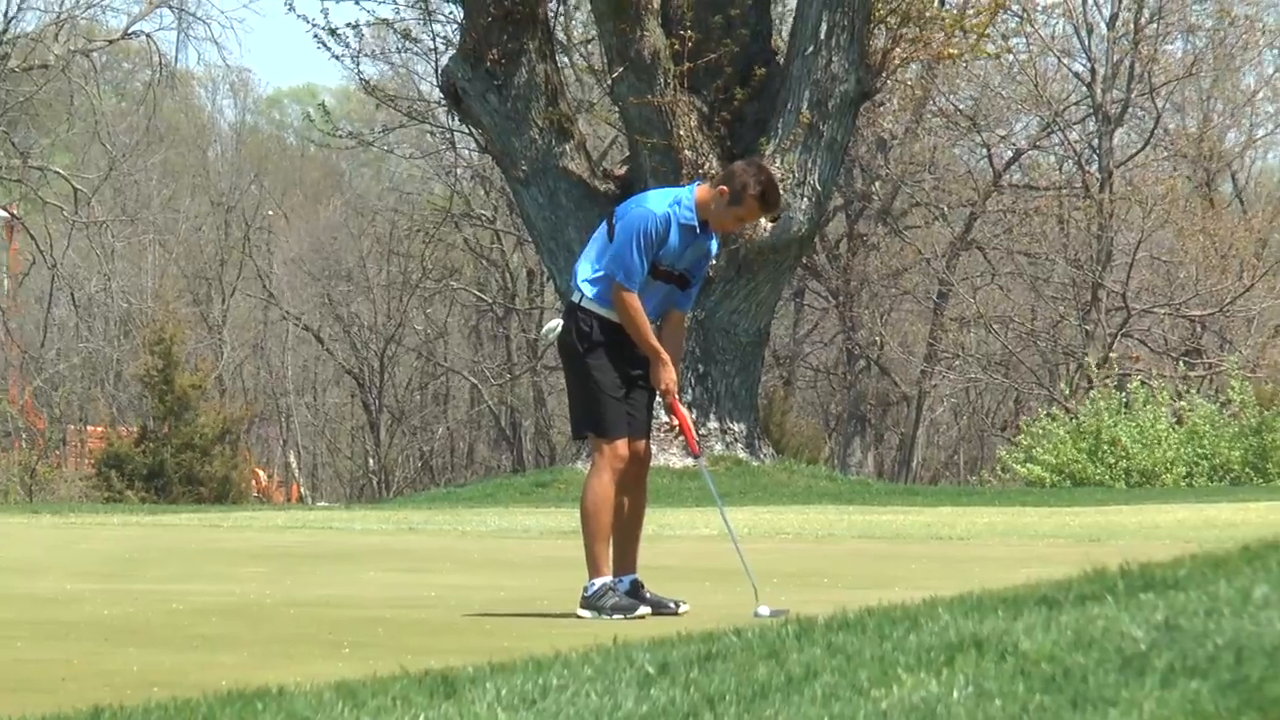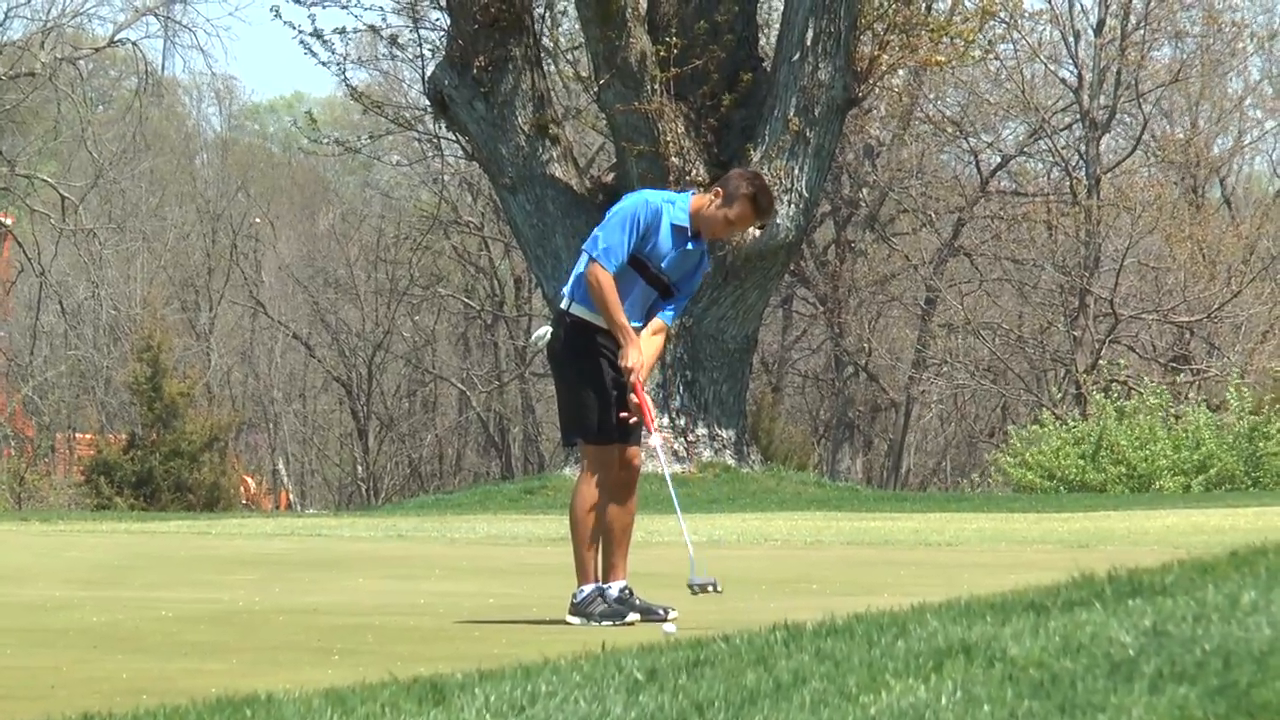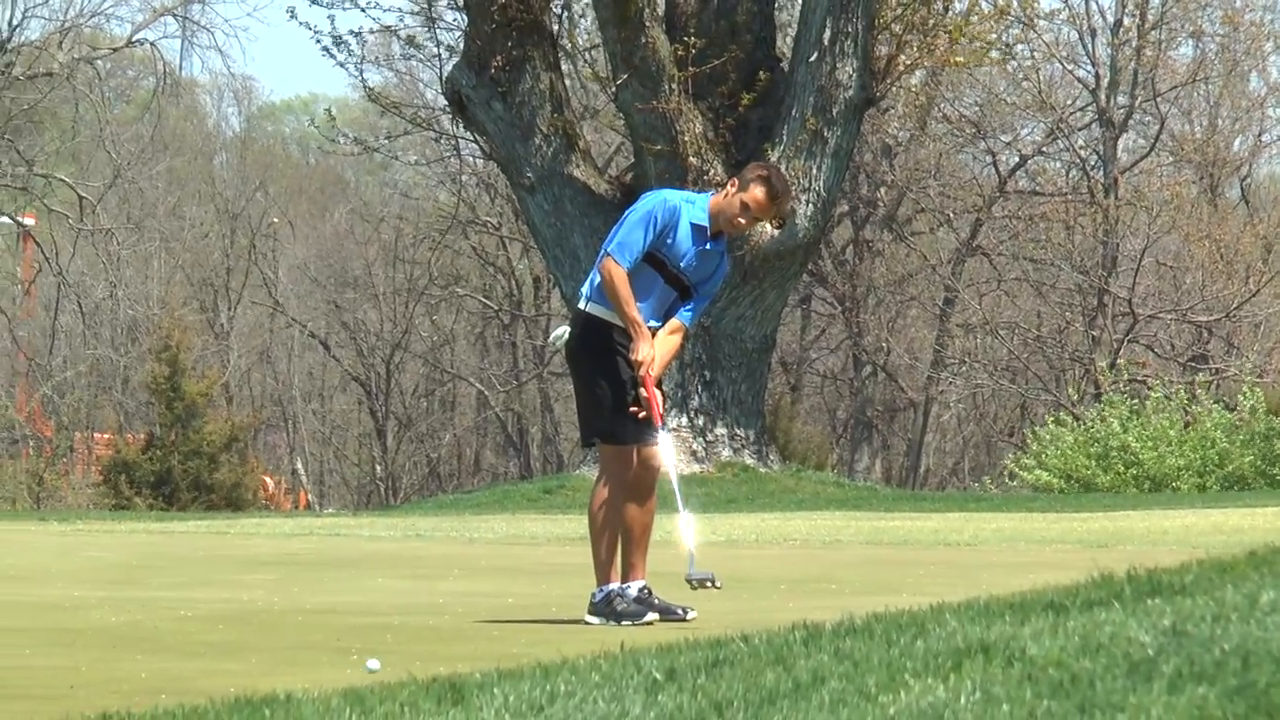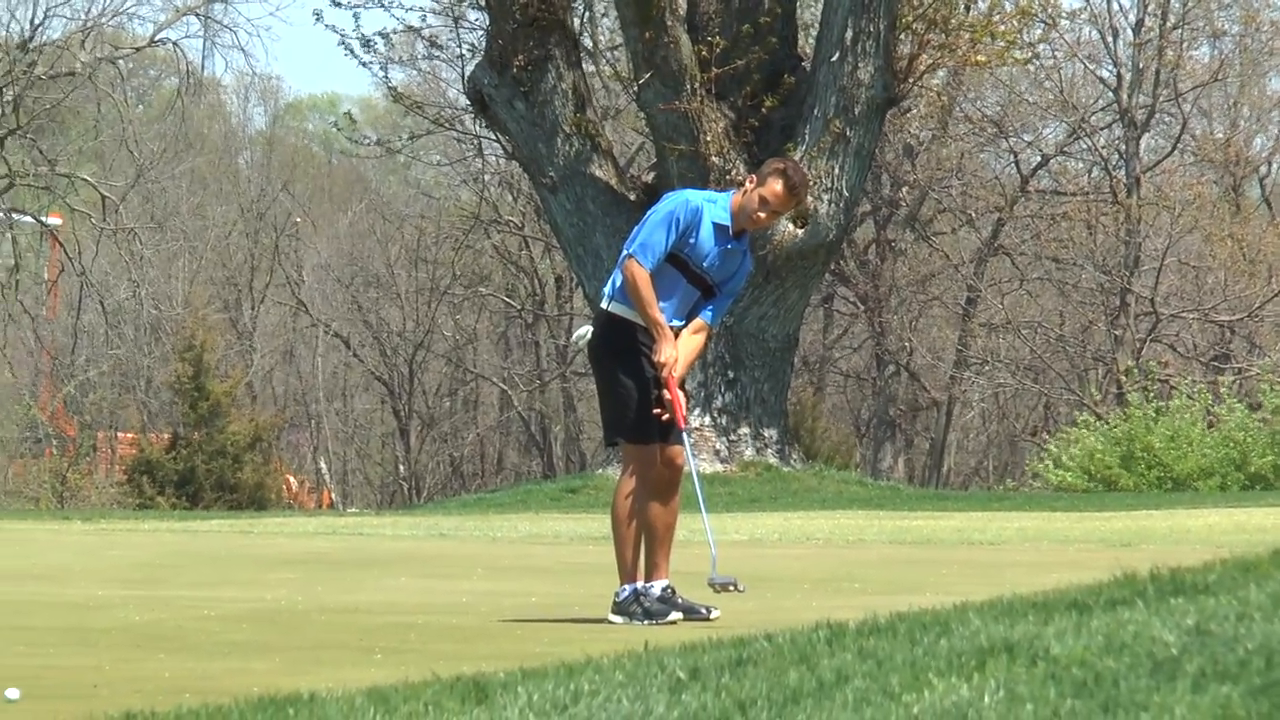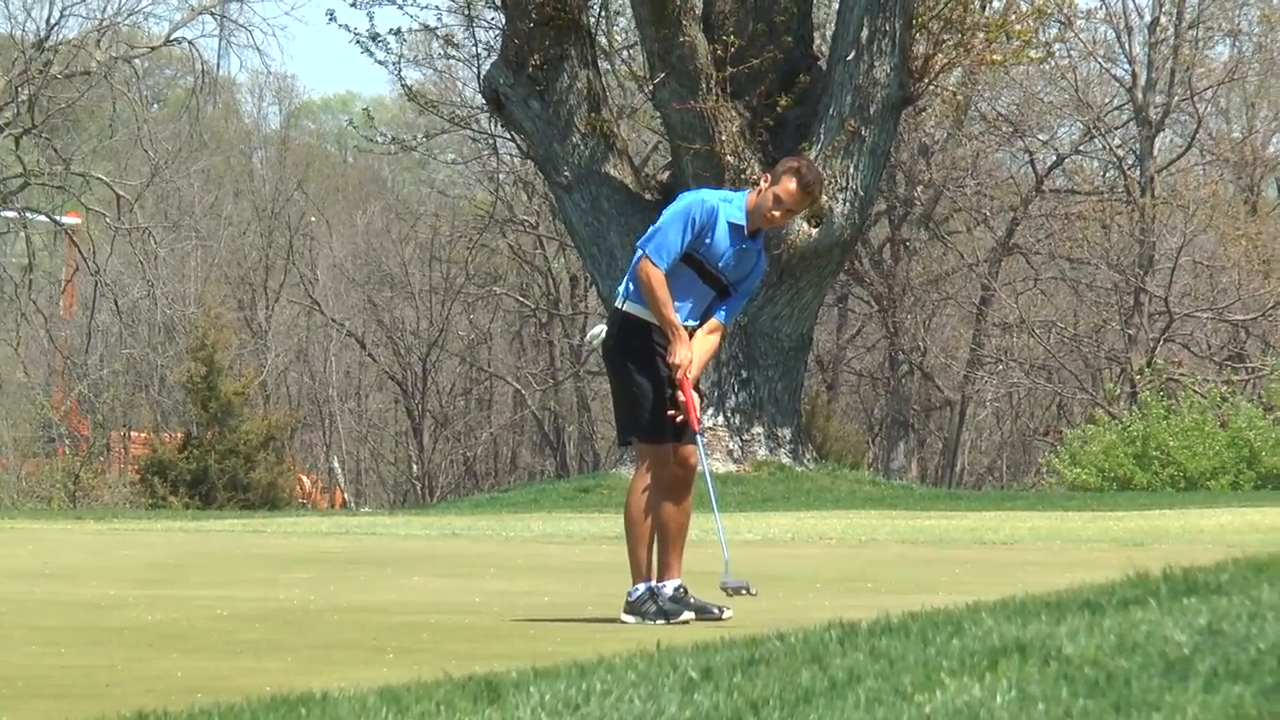
dt=1s
person 1, frame 1
left shoulder: (707, 242)
right shoulder: (651, 212)
left elbow: (675, 315)
right elbow: (622, 292)
left wrist: (670, 384)
right wrist: (659, 360)
left hip: (634, 337)
right hip: (594, 328)
left knee: (637, 460)
right knee: (612, 455)
left ankle: (626, 582)
right ankle: (597, 587)
person 1, frame 2
left shoulder: (698, 258)
right shoulder: (645, 207)
left elbow: (658, 327)
right elbow: (597, 270)
left wrist: (638, 380)
right wrist: (628, 341)
left hip: (625, 345)
right hip: (582, 333)
left knee: (628, 464)
right knee: (600, 462)
left ankle: (615, 588)
right ankle: (585, 595)
person 1, frame 3
left shoulder: (718, 262)
right shoulder: (664, 206)
left elbow: (676, 326)
right elbow: (611, 265)
left wrist: (652, 376)
right wrist: (640, 336)
left hip: (643, 344)
right hip: (600, 331)
left knee: (648, 464)
right knee: (618, 460)
left ankle: (634, 587)
right ankle: (605, 594)
person 1, frame 4
left shoulder: (741, 261)
right shoulder: (687, 206)
left elbow: (700, 326)
right elbow: (634, 266)
left wrist: (676, 378)
right wrist: (662, 337)
left hip: (666, 345)
right hip: (624, 332)
left knee: (671, 463)
right knee: (641, 462)
left ankle: (657, 587)
right ankle: (628, 593)
person 1, frame 5
left shoulder: (756, 261)
right shoulder: (702, 205)
left elbow: (715, 326)
right elbow: (649, 266)
left wrist: (691, 379)
right wrist: (677, 338)
left hip: (679, 346)
right hip: (638, 332)
left knee: (684, 462)
right knee: (655, 460)
left ankle: (670, 587)
right ankle: (640, 593)
